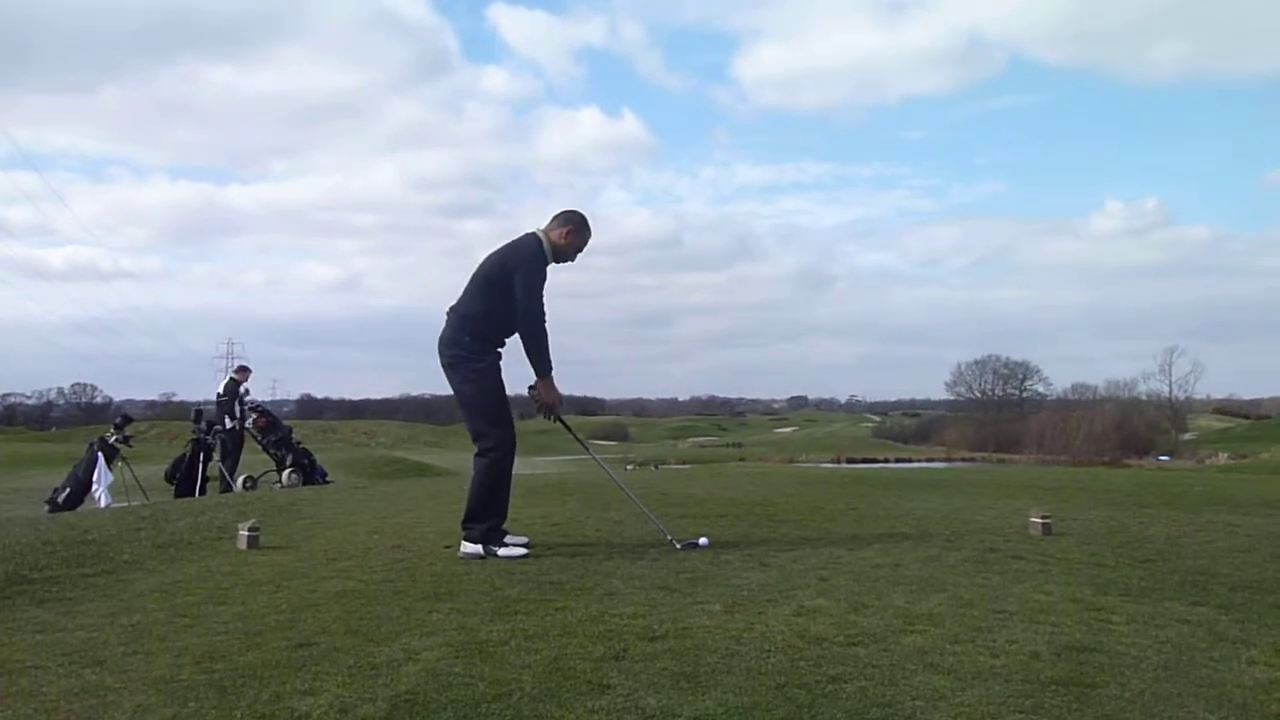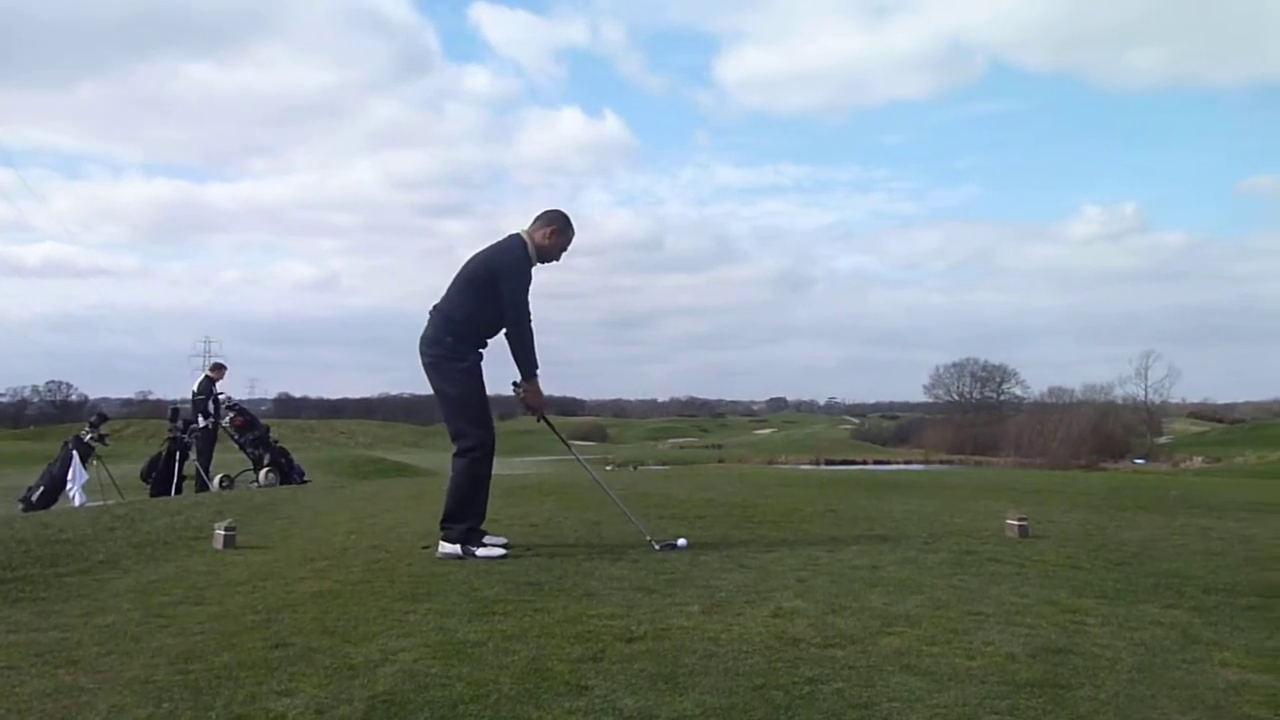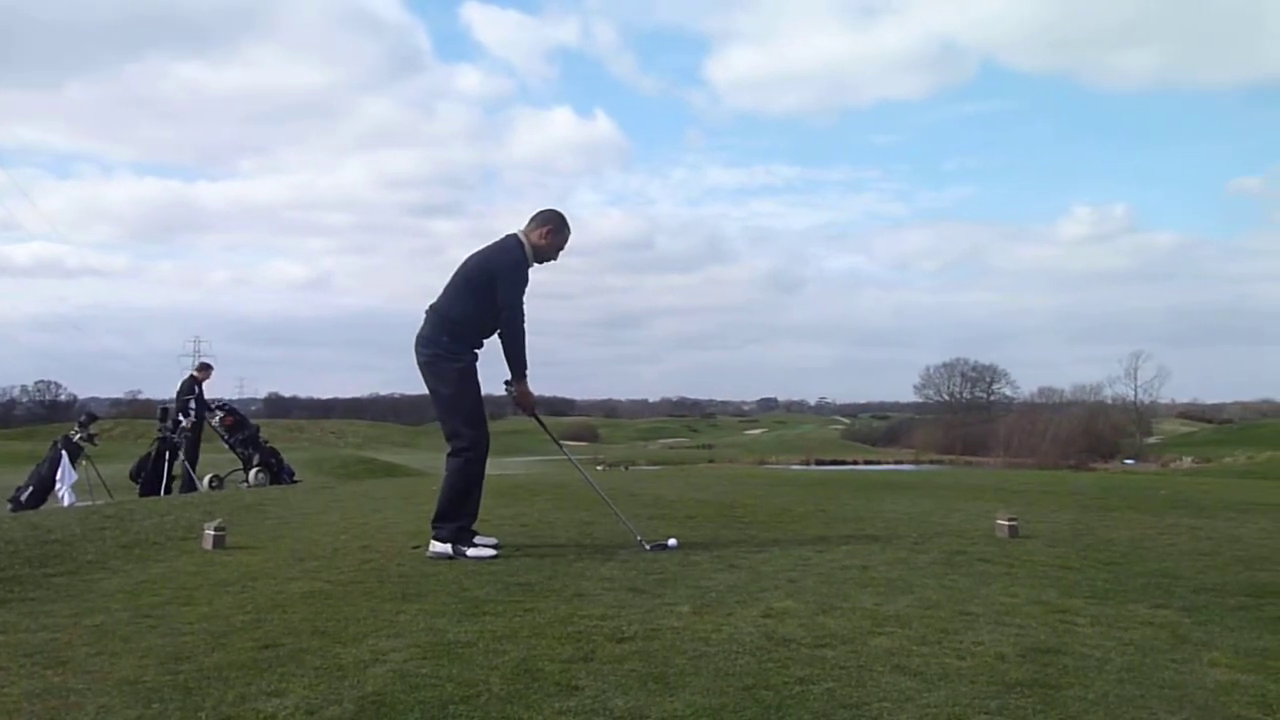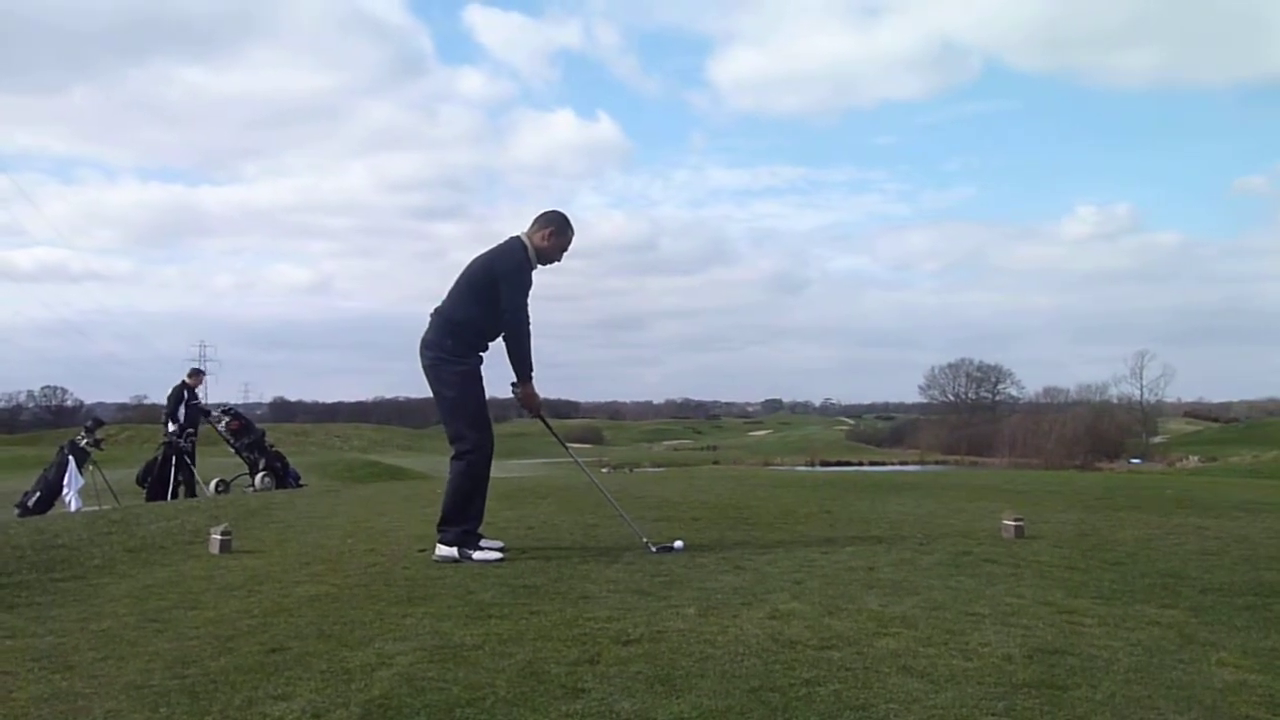
dt=0.5s
person 1, frame 1
left shoulder: (527, 254)
right shoulder: (529, 256)
left elbow: (531, 321)
right elbow: (529, 323)
left wrist: (543, 379)
right wrist: (546, 382)
left hip: (471, 349)
right hip: (467, 350)
left knee: (501, 440)
right knee: (495, 441)
left ankle: (488, 529)
right ankle: (477, 536)
person 1, frame 2
left shoulder: (510, 255)
right shoulder: (513, 258)
left elbow: (514, 322)
right elbow: (518, 324)
left wrist: (528, 380)
right wrist: (531, 381)
left hip: (451, 348)
right hip: (450, 350)
left knee: (480, 441)
right knee: (474, 442)
left ankle: (466, 529)
right ankle: (455, 536)
person 1, frame 3
left shoulder: (506, 254)
right shoulder: (511, 259)
left elbow: (508, 321)
right elbow: (510, 324)
left wrist: (518, 380)
right wrist: (520, 382)
left hip: (446, 348)
right hip: (445, 350)
left knee: (474, 441)
right knee: (468, 442)
left ankle: (458, 529)
right ankle: (446, 536)
person 1, frame 4
left shoulder: (510, 258)
right shoulder: (514, 261)
left elbow: (513, 325)
right elbow: (515, 326)
left wrist: (524, 382)
right wrist: (526, 383)
left hip: (451, 352)
right hip: (450, 354)
left knee: (479, 444)
right knee: (472, 445)
left ankle: (464, 532)
right ankle: (452, 540)
